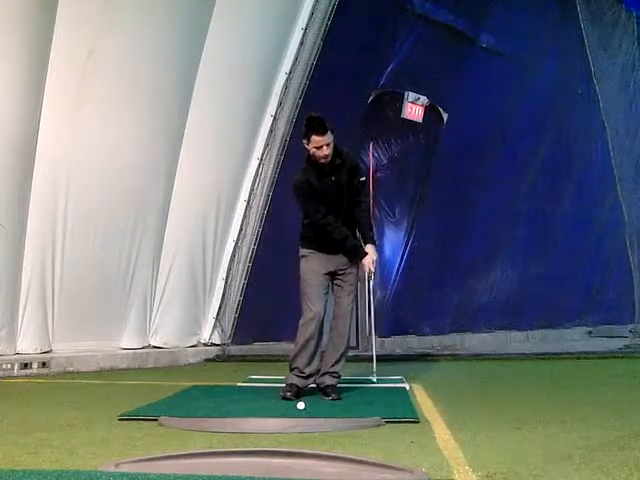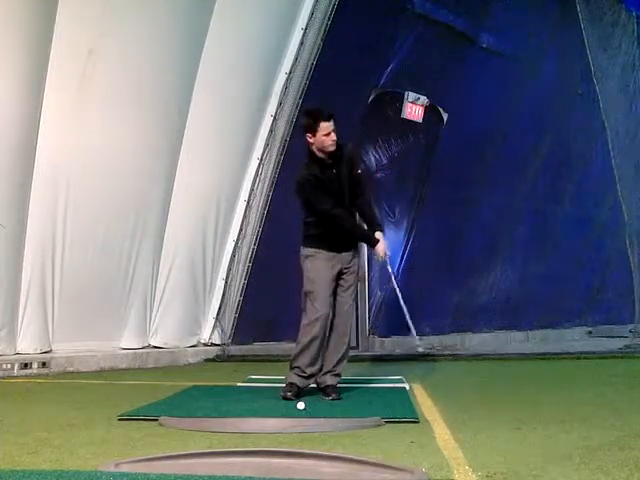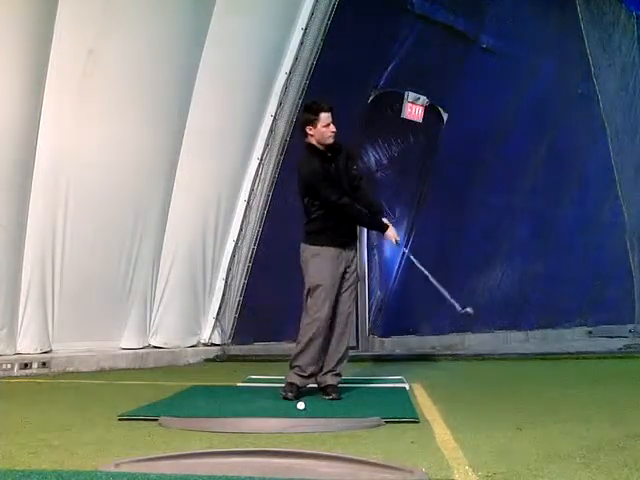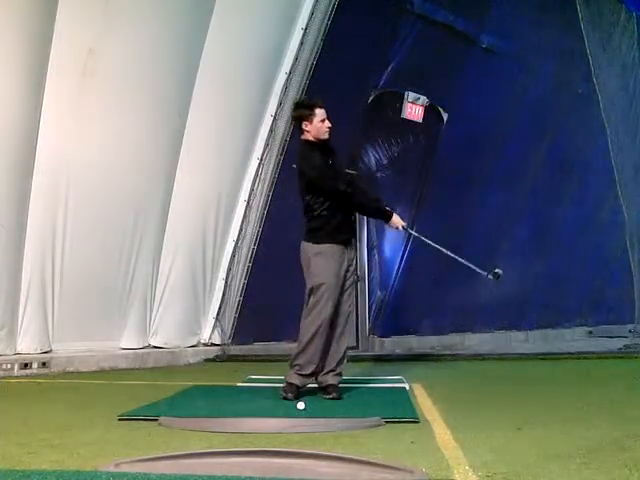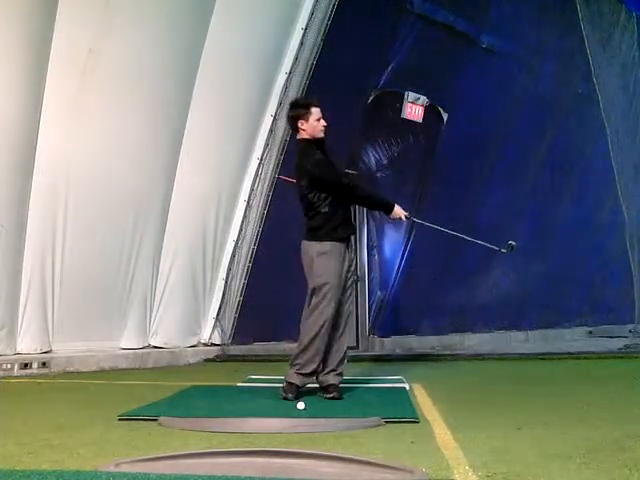
dt=0.3s
person 1, frame 1
left shoulder: (349, 164)
right shoulder: (304, 181)
left elbow: (361, 205)
right elbow: (327, 222)
left wrist: (368, 243)
right wrist: (361, 253)
left hip: (347, 254)
right hip: (316, 253)
left knee: (343, 316)
right knee: (314, 314)
left ankle: (327, 378)
right ankle: (298, 377)
person 1, frame 2
left shoulder: (347, 158)
right shoulder: (308, 177)
left elbow: (361, 198)
right elbow: (335, 215)
left wrist: (376, 230)
right wrist: (371, 241)
left hip: (348, 251)
right hip: (319, 252)
left knee: (344, 316)
right knee: (317, 315)
left ankle: (328, 377)
right ankle: (298, 377)
person 1, frame 3
left shoulder: (341, 154)
right shoulder: (310, 168)
left elbow: (359, 191)
right elbow: (342, 205)
left wrist: (382, 217)
right wrist: (382, 228)
left hip: (347, 246)
right hip: (321, 249)
left knee: (343, 314)
right knee: (318, 314)
left ankle: (328, 378)
right ankle: (297, 377)
person 1, frame 4
left shoulder: (327, 152)
right shoulder: (310, 162)
left elbow: (352, 187)
right elbow: (346, 195)
left wrist: (382, 207)
right wrist: (387, 215)
left hip: (345, 243)
right hip: (322, 247)
left knee: (342, 314)
right knee: (319, 313)
left ankle: (329, 377)
right ankle: (297, 377)
person 1, frame 5
left shoulder: (316, 154)
right shoulder: (311, 160)
left elbow: (344, 188)
right elbow: (348, 188)
left wrist: (383, 206)
right wrist: (389, 207)
left hip: (340, 243)
right hip: (323, 245)
left knee: (341, 312)
right knee: (321, 312)
left ankle: (329, 377)
right ankle: (296, 376)
